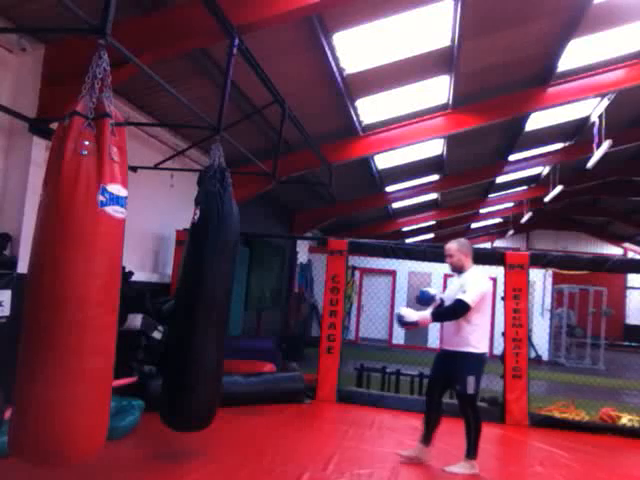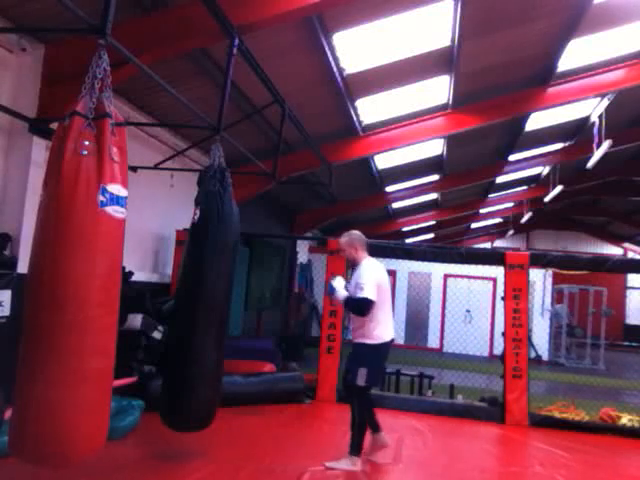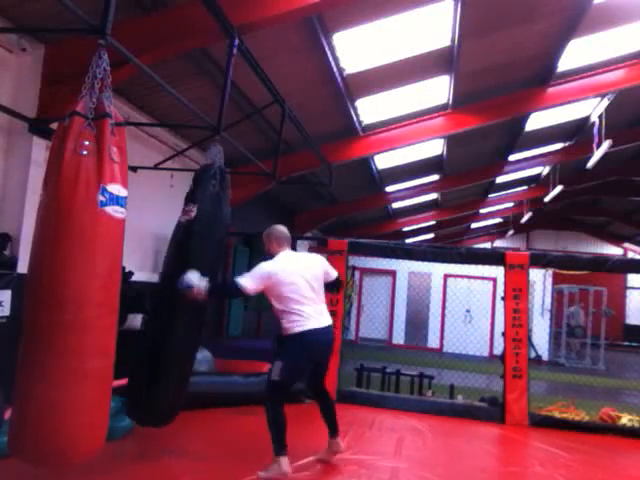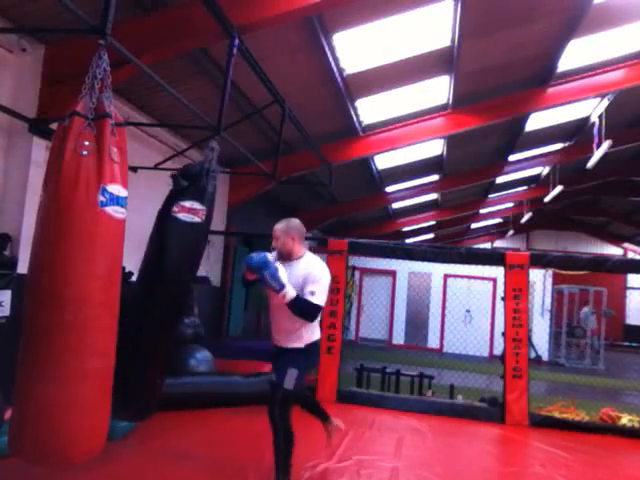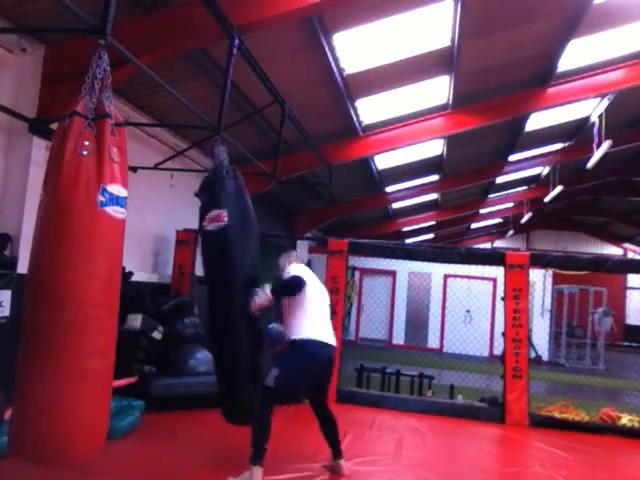
dt=1s
person 1, frame 1
left shoulder: (476, 279)
right shoulder: (457, 280)
left elbow: (457, 310)
right elbow: (443, 305)
left wrist: (426, 317)
right wrist: (419, 314)
left hip: (469, 353)
right hip: (449, 350)
left knee: (467, 405)
right knee: (433, 395)
left ankle: (471, 461)
right ankle: (423, 447)
person 1, frame 2
left shoulder: (367, 271)
right shoulder: (370, 267)
left elbow: (361, 307)
left wrist: (340, 295)
right wrist: (346, 292)
left hip: (371, 343)
right hip: (372, 340)
left knee: (356, 395)
right knee: (357, 391)
left ankle: (354, 458)
right ankle: (378, 435)
person 1, frame 3
left shoulder: (268, 268)
right shoulder: (315, 259)
left elbow: (234, 288)
right elbow: (336, 283)
left wrist: (200, 288)
left hip: (301, 338)
right hip: (325, 332)
left knee: (274, 396)
right knee: (317, 389)
right ankle: (334, 442)
person 1, frame 4
left shoulder: (316, 269)
right shoulder: (275, 260)
left elbow: (310, 313)
right elbow: (250, 281)
left wrist: (284, 290)
right wrist: (250, 272)
left hip: (301, 348)
right hip: (282, 344)
left knee: (277, 407)
right knee: (295, 394)
right ankle: (328, 422)
person 1, frame 5
left shoulder: (294, 272)
right shoulder: (319, 287)
left elbow: (295, 283)
left wrist: (265, 296)
left hip: (304, 348)
right hip: (326, 350)
left knee: (265, 402)
right knee: (319, 405)
right ankle: (338, 461)
